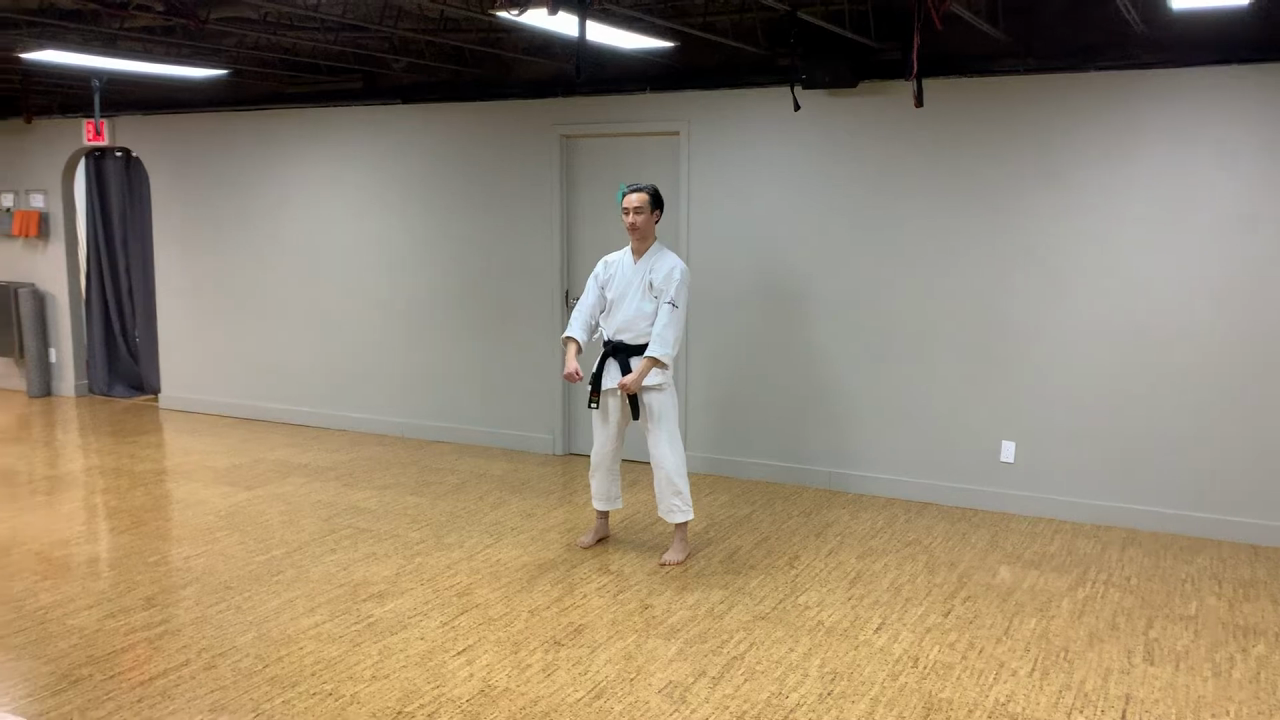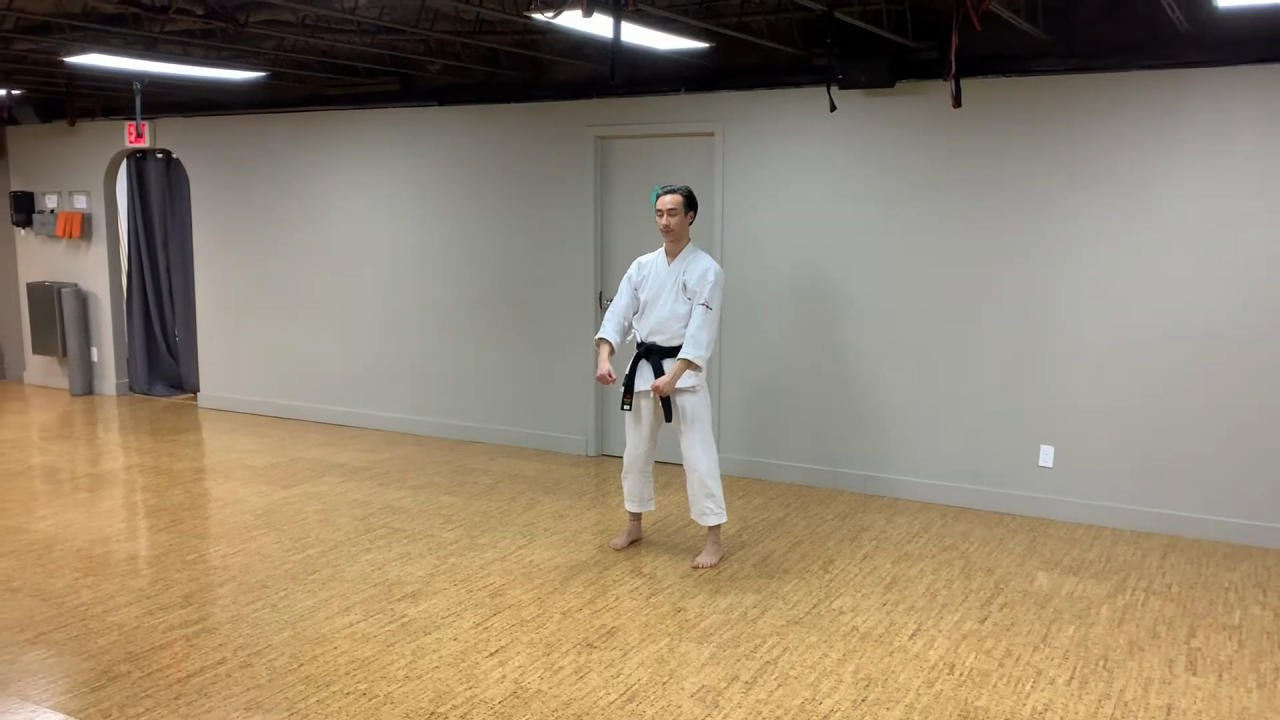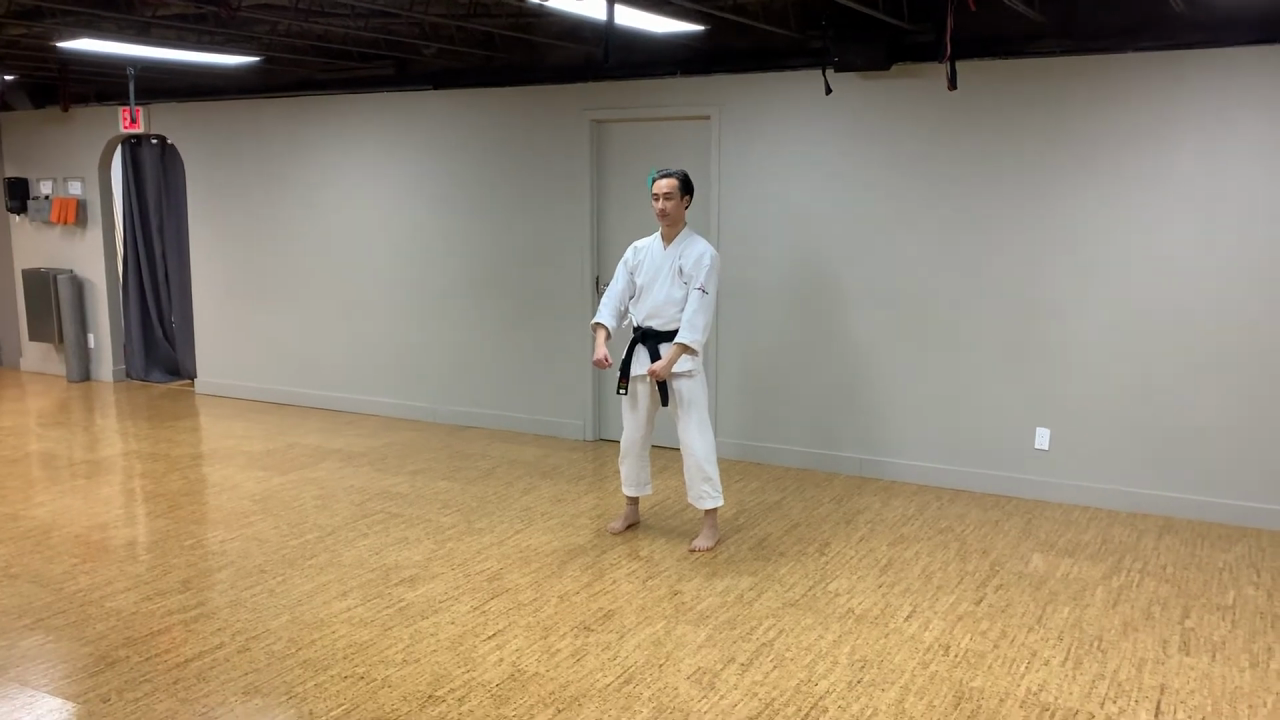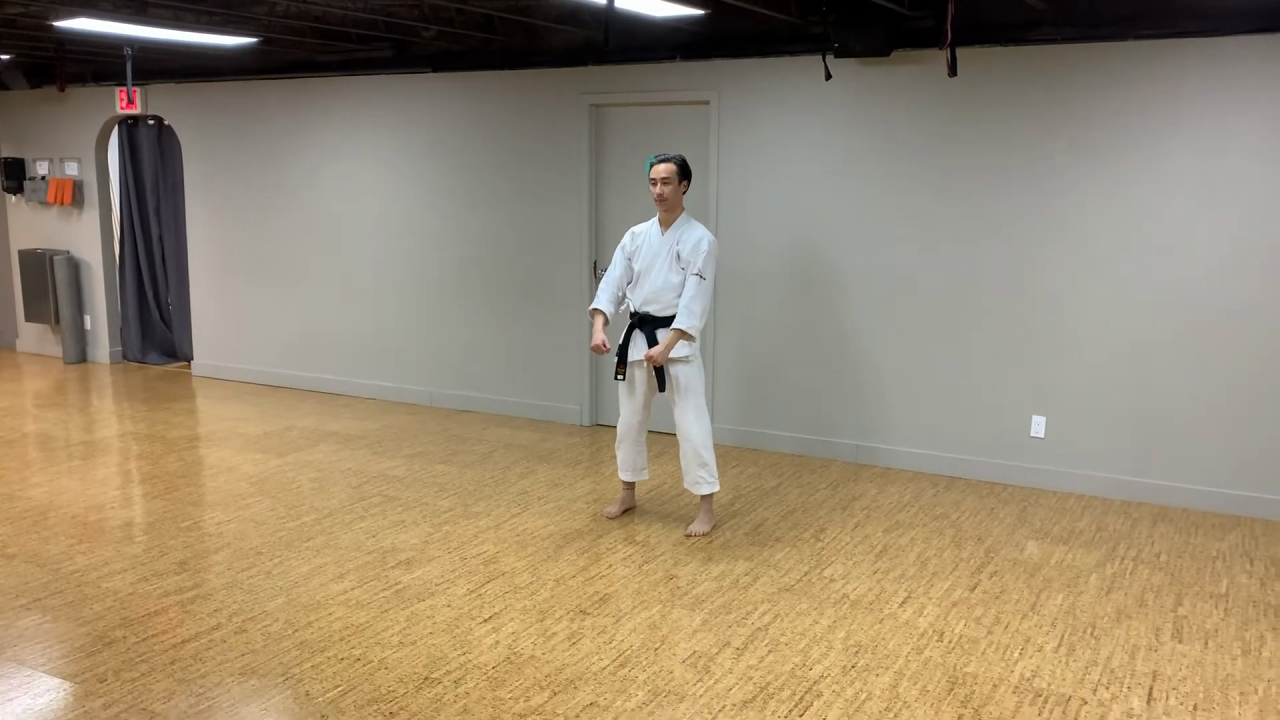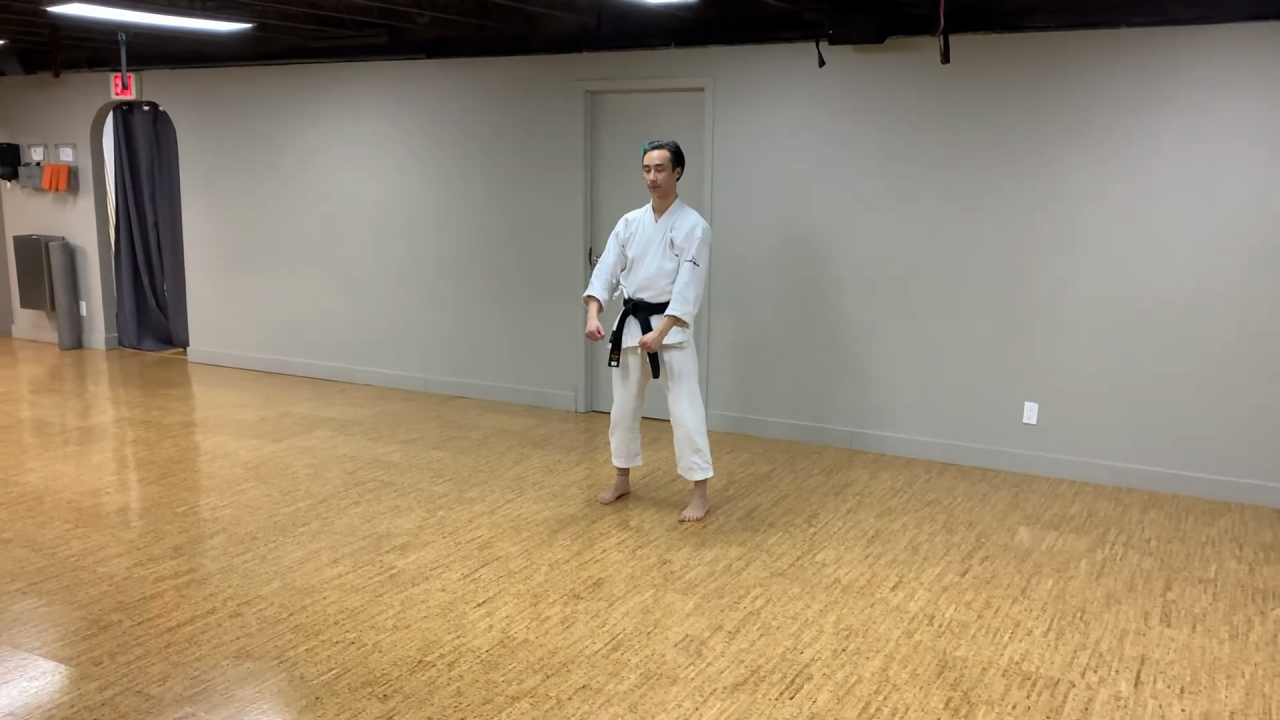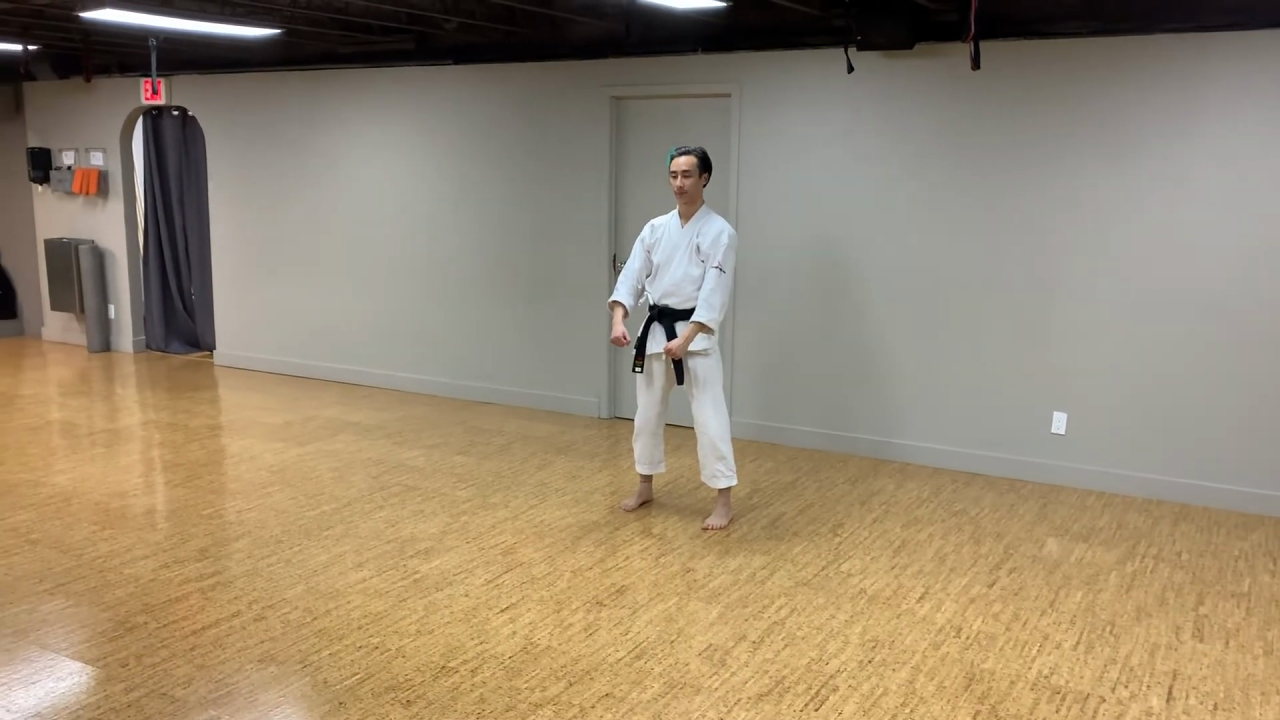
dt=0.7s
person 1, frame 1
left shoulder: (672, 268)
right shoulder: (608, 265)
left elbow: (668, 329)
right elbow: (586, 312)
left wrist: (640, 374)
right wrist: (571, 356)
left hip: (650, 368)
right hip: (609, 366)
left knee: (665, 452)
right knee: (604, 449)
left ankle: (680, 536)
right ankle: (601, 522)
person 1, frame 2
left shoulder: (706, 269)
right shoulder: (642, 266)
left elbow: (702, 331)
right elbow: (619, 314)
left wrist: (673, 376)
right wrist: (604, 358)
left hip: (684, 370)
right hip: (642, 367)
left knee: (698, 454)
right knee: (637, 450)
left ankle: (713, 539)
right ankle: (634, 525)
person 1, frame 3
left shoulder: (702, 253)
right shoulder: (638, 250)
left elbow: (698, 315)
right elbow: (615, 299)
left wrist: (669, 361)
right wrist: (601, 343)
left hip: (680, 354)
right hip: (639, 352)
left knee: (695, 437)
right knee: (633, 434)
left ankle: (710, 522)
right ankle: (632, 508)
person 1, frame 4
left shoulder: (699, 239)
right shoulder: (636, 235)
left elbow: (695, 300)
right elbow: (613, 284)
left wrist: (666, 346)
right wrist: (599, 328)
left hip: (678, 340)
right hip: (636, 337)
left knee: (691, 423)
right knee: (630, 419)
left ankle: (706, 506)
right ankle: (628, 493)
person 1, frame 5
left shoulder: (693, 226)
right shoulder: (629, 222)
left elbow: (689, 287)
right elbow: (606, 271)
left wrist: (660, 332)
right wrist: (593, 315)
left hip: (671, 326)
right hip: (629, 323)
left knee: (685, 409)
right knee: (624, 405)
left ankle: (700, 492)
right ankle: (622, 479)
person 1, frame 6
left shoulder: (719, 232)
right shoulder: (655, 228)
left elbow: (715, 294)
right elbow: (632, 277)
left wrist: (685, 339)
right wrist: (618, 321)
left hip: (696, 333)
right hip: (654, 330)
left knee: (709, 417)
right knee: (648, 412)
left ankle: (724, 501)
right ankle: (645, 487)
